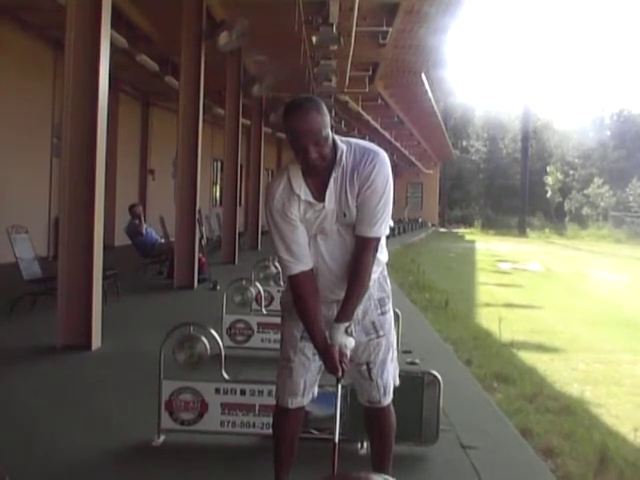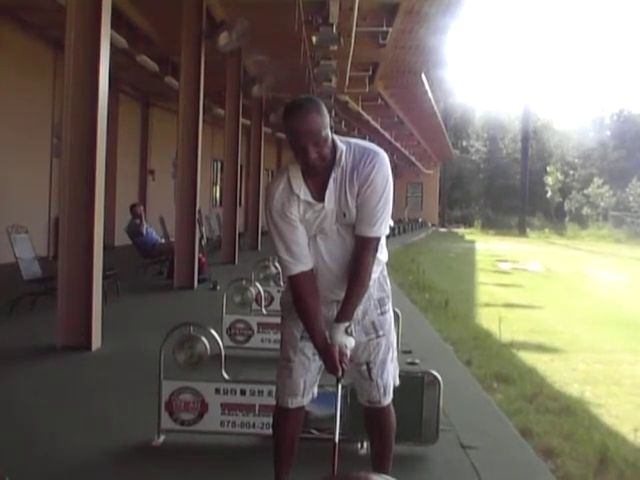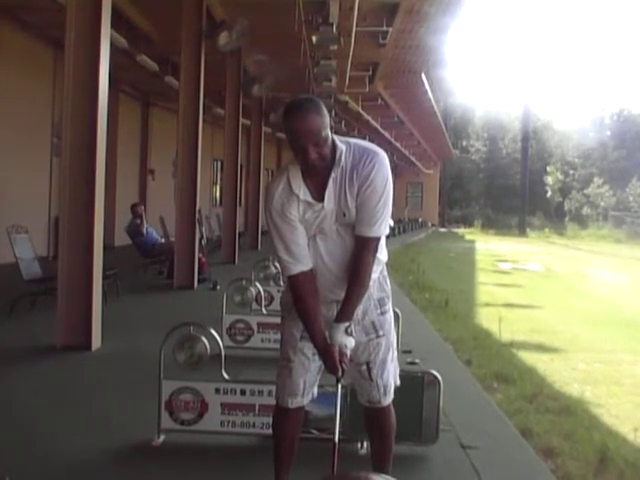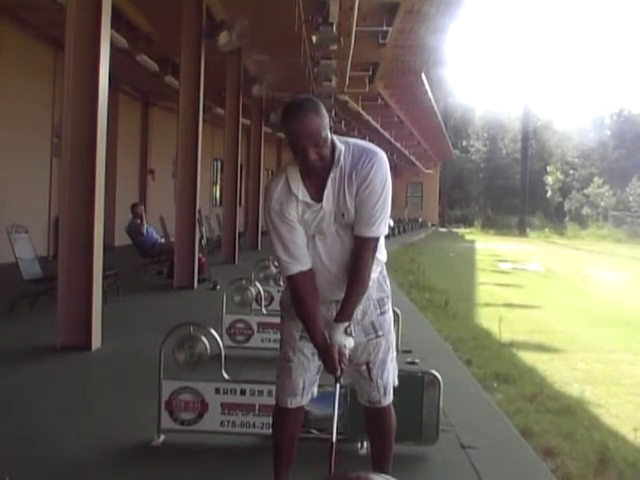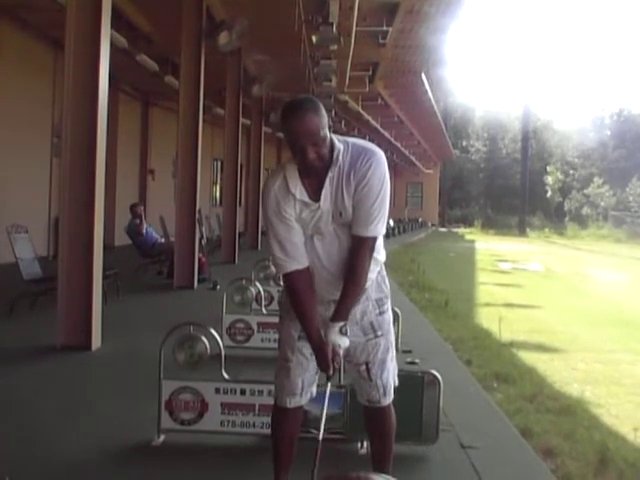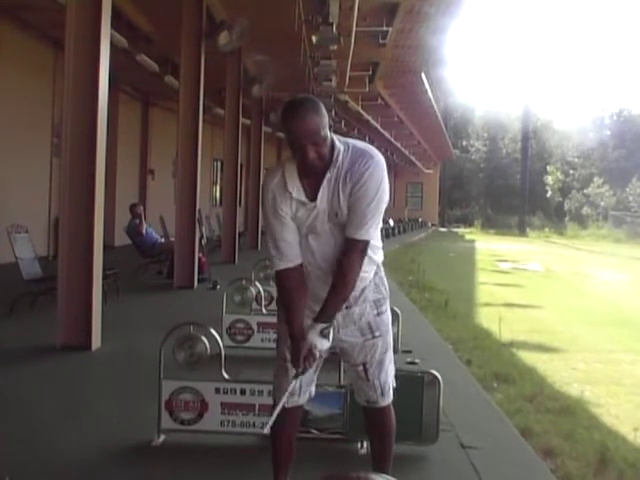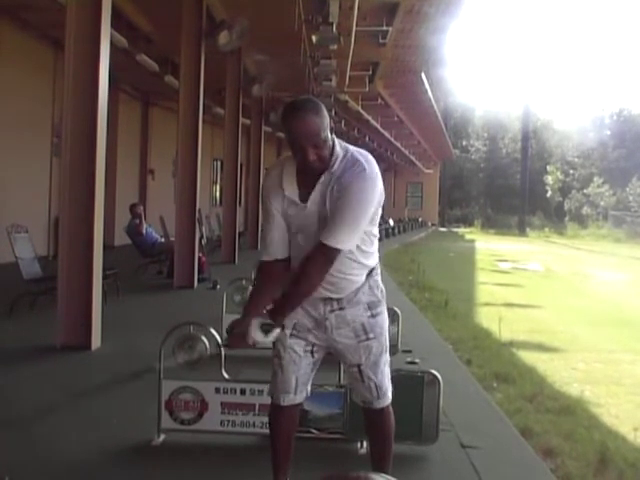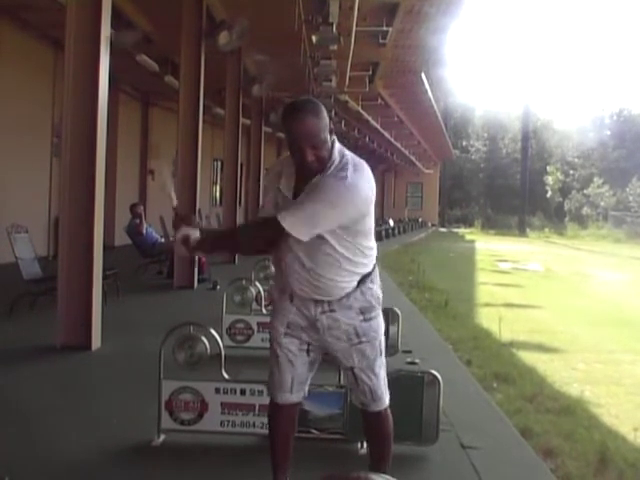
dt=0.2s
person 1, frame 1
left shoulder: (371, 162)
right shoulder: (281, 191)
left elbow: (367, 249)
right elbow: (299, 272)
left wrist: (343, 323)
right wrist: (321, 342)
left hip: (365, 296)
right hip: (308, 299)
left knee: (378, 396)
right knee: (290, 397)
person 1, frame 2
left shoulder: (370, 162)
right shoulder: (281, 192)
left elbow: (367, 248)
right elbow: (299, 273)
left wrist: (343, 323)
right wrist: (322, 342)
left hip: (364, 296)
right hip: (308, 300)
left knee: (378, 396)
right knee: (290, 397)
person 1, frame 3
left shoulder: (370, 163)
right shoulder: (281, 192)
left elbow: (367, 249)
right elbow: (299, 272)
left wrist: (343, 322)
right wrist: (322, 342)
left hip: (365, 297)
right hip: (307, 300)
left knee: (378, 396)
right knee: (290, 397)
person 1, frame 4
left shoulder: (369, 163)
right shoulder: (280, 192)
left elbow: (366, 249)
right elbow: (298, 272)
left wrist: (343, 322)
right wrist: (321, 341)
left hip: (365, 297)
right hip: (307, 301)
left knee: (378, 397)
right knee: (289, 397)
person 1, frame 5
left shoulder: (368, 162)
right shoulder: (278, 190)
left elbow: (363, 248)
right elbow: (295, 270)
left wrist: (338, 321)
right wrist: (316, 338)
left hip: (364, 296)
right hip: (306, 301)
left knee: (378, 396)
right knee: (289, 398)
person 1, frame 6
left shoulder: (367, 165)
right shoulder: (276, 185)
left elbow: (355, 252)
right elbow: (288, 267)
left wrist: (323, 323)
right wrist: (294, 334)
left hip: (362, 298)
right hip: (304, 301)
left knee: (377, 397)
right knee: (287, 397)
person 1, frame 7
left shoulder: (362, 174)
right shoulder: (277, 179)
left elbow: (324, 257)
right elbow: (274, 258)
left wrist: (274, 318)
right wrist: (249, 315)
left hip: (357, 298)
right hip: (296, 301)
left knee: (376, 398)
right knee: (285, 398)
person 1, frame 8
left shoulder: (350, 181)
right shoulder: (283, 171)
left elbow: (272, 238)
right elbow: (265, 234)
left wrist: (205, 242)
right wrist: (209, 239)
left hip: (351, 303)
right hip: (294, 301)
left knee: (373, 400)
right knee: (283, 396)
